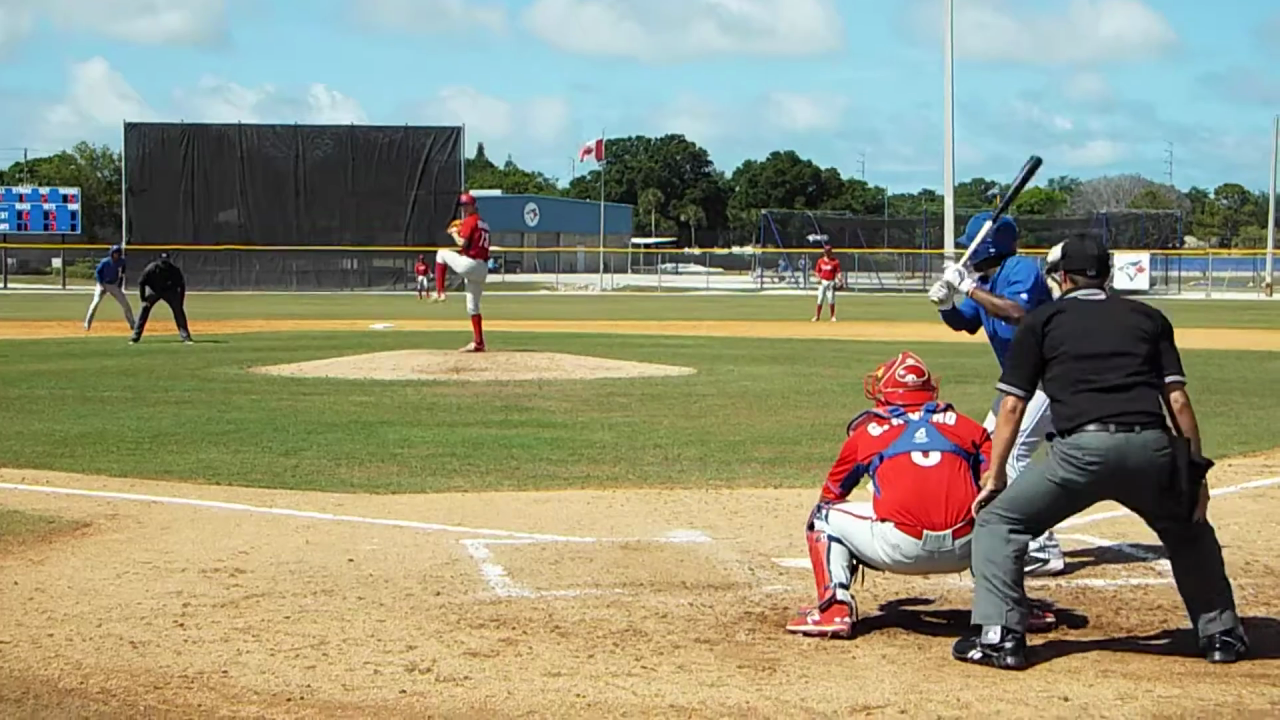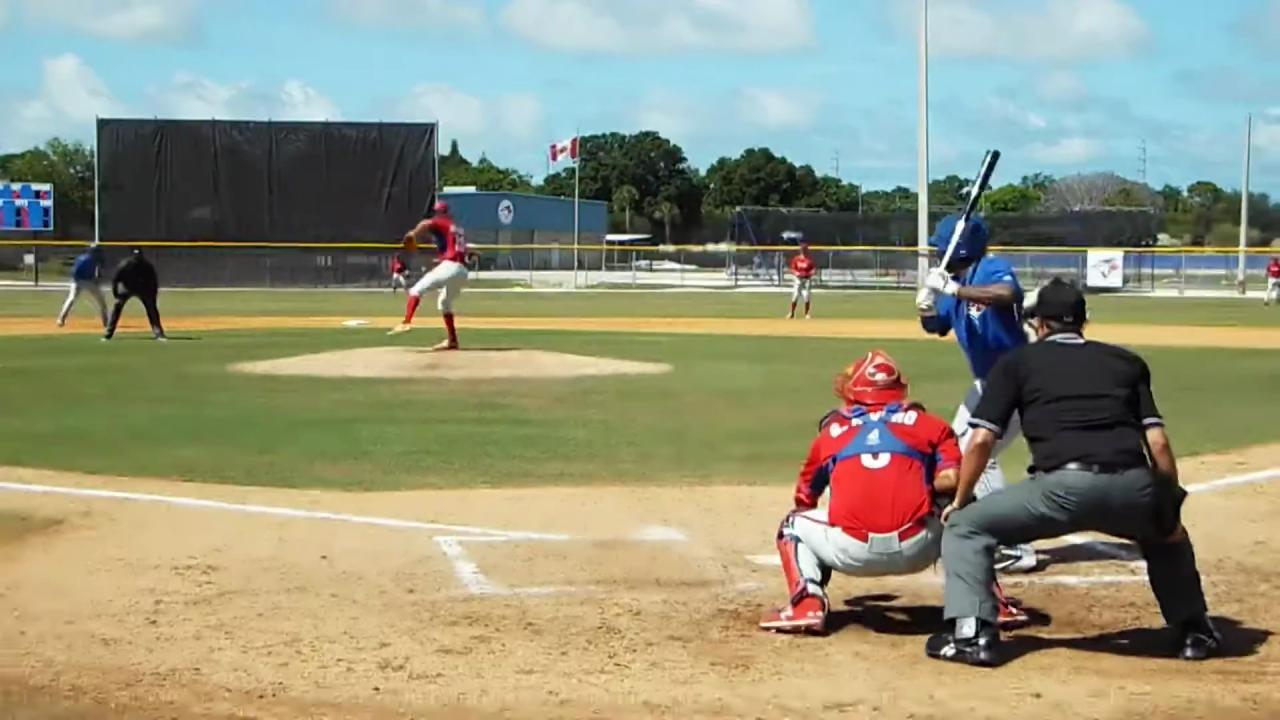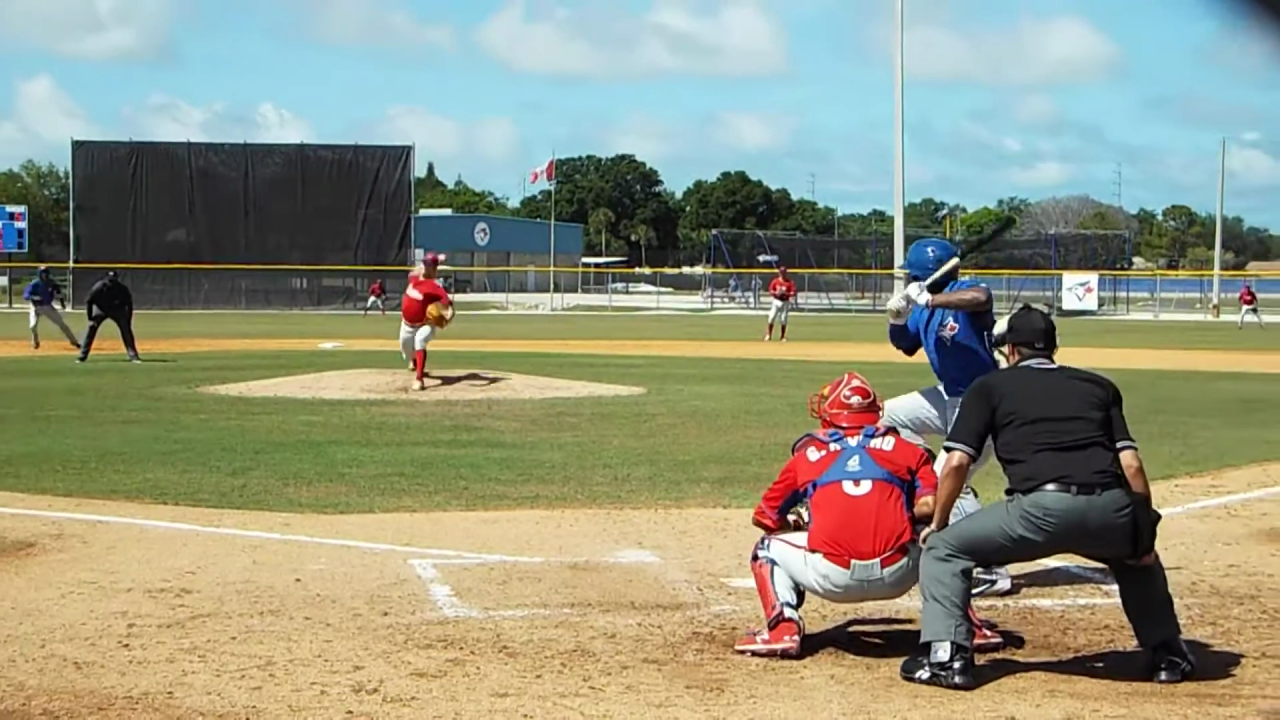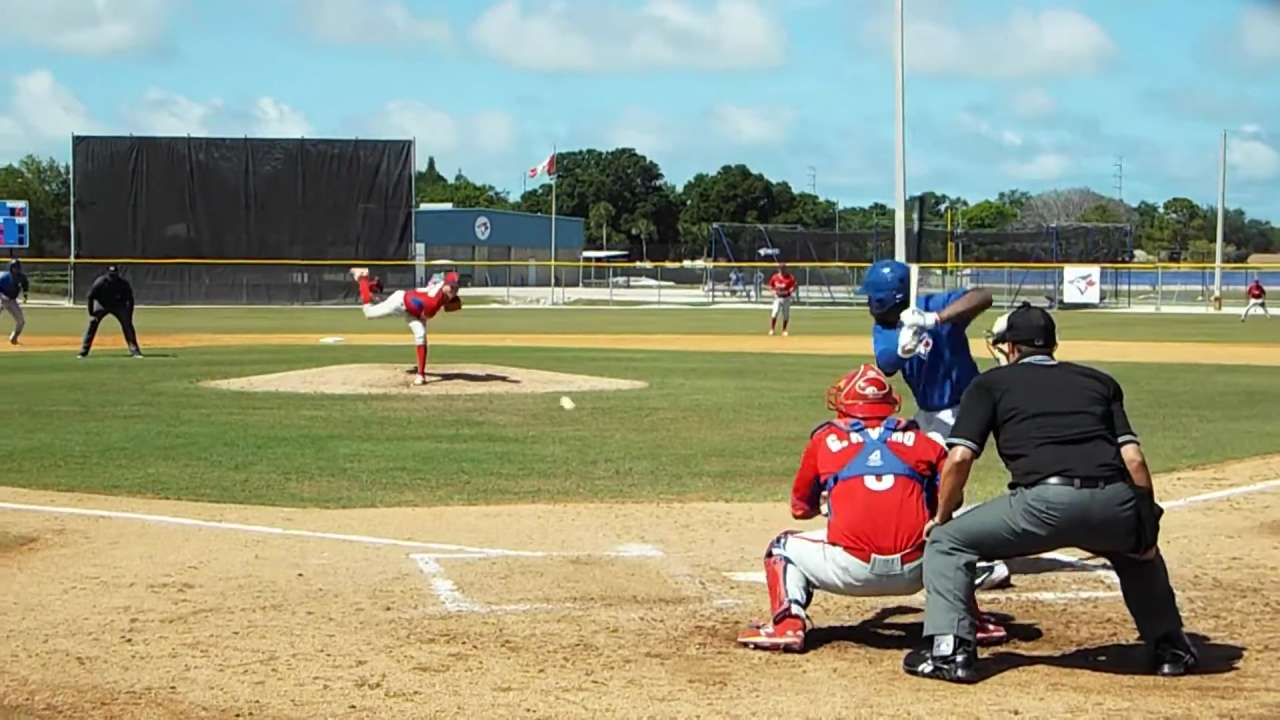
dt=0.4s
person 1, frame 1
left shoulder: (1042, 319)
right shoulder: (1149, 317)
left elbow: (1012, 405)
right elbow: (1178, 399)
left wrist: (993, 476)
right wrist: (1193, 469)
left hip: (1083, 448)
right hip: (1151, 446)
left knee: (998, 519)
right knee: (1189, 530)
left ankle: (999, 637)
right ankle: (1222, 634)
person 1, frame 2
left shoulder: (1018, 362)
right shoulder: (1127, 361)
left elbow: (981, 440)
right elbow: (1158, 442)
left wrist: (958, 503)
right wrist: (1171, 506)
left hip: (1063, 486)
right hip: (1132, 490)
left knee: (965, 526)
right knee: (1166, 530)
left ankle: (972, 634)
right ankle: (1194, 631)
person 1, frame 3
left shoulder: (990, 386)
right shoulder: (1099, 385)
left elbow: (957, 462)
right elbow: (1131, 464)
left wrist: (937, 524)
right wrist: (1145, 531)
left hip: (1041, 508)
right hip: (1110, 510)
left knee: (943, 548)
right knee: (1137, 554)
left ankle: (947, 658)
right ankle: (1168, 654)
person 1, frame 4
left shoulder: (991, 383)
right shoulder: (1099, 380)
left elbow: (959, 458)
right elbow: (1133, 458)
left wrist: (941, 518)
right wrist: (1148, 525)
left hip: (1045, 502)
right hip: (1114, 504)
left knee: (947, 542)
right knee: (1137, 548)
left ankle: (951, 651)
right ankle: (1171, 647)
person 2, frame 1
left shoulder: (1022, 270)
right shoulder: (985, 281)
left elbow: (1015, 312)
right elbow: (962, 323)
left wrist: (968, 287)
right wrist: (945, 302)
left knee: (1011, 456)
left ankle: (1044, 552)
person 2, frame 2
left shoulder: (992, 269)
right shoulder: (956, 280)
left elbow: (1007, 294)
right elbow: (937, 327)
left wrist: (952, 289)
right wrist: (927, 308)
right hip: (986, 381)
right knee: (957, 449)
left ankle: (1017, 550)
person 2, frame 3
left shoulder: (962, 291)
right shoulder: (924, 306)
left elbow: (983, 299)
right elbow: (904, 345)
left wrist: (927, 299)
right wrist: (897, 318)
right hip: (950, 398)
right knee: (887, 416)
left ankle: (992, 574)
person 2, frame 4
left shoulder: (934, 304)
right shoulder: (885, 327)
left elbow: (983, 297)
right elbow: (886, 366)
left wrist: (934, 320)
right wrist: (902, 348)
left hip: (959, 411)
right hip: (929, 412)
left ankle: (986, 565)
person 3, frame 1
left shoulder: (867, 430)
right shoulder: (965, 424)
left elbow: (829, 498)
left hip: (899, 543)
right hip: (963, 546)
left knee: (823, 515)
left ankle: (834, 610)
person 3, frame 2
left shoulder: (833, 429)
right shoulder: (929, 423)
left elbow: (804, 499)
right elbow: (951, 480)
left hip: (854, 547)
right hip: (917, 545)
left knee: (794, 523)
left ankle: (806, 606)
person 3, frame 3
left shoulder: (807, 453)
right shoulder: (907, 449)
left elbow: (765, 519)
right elbow: (929, 507)
left wrist: (795, 527)
left hip: (833, 574)
right hip: (896, 572)
left knee: (768, 548)
left ankle: (783, 630)
person 3, frame 4
left shoulder: (825, 440)
right shoulder: (923, 442)
left elbow: (802, 509)
left hip: (851, 567)
right hip: (914, 569)
left knee: (784, 547)
left ankle: (788, 624)
